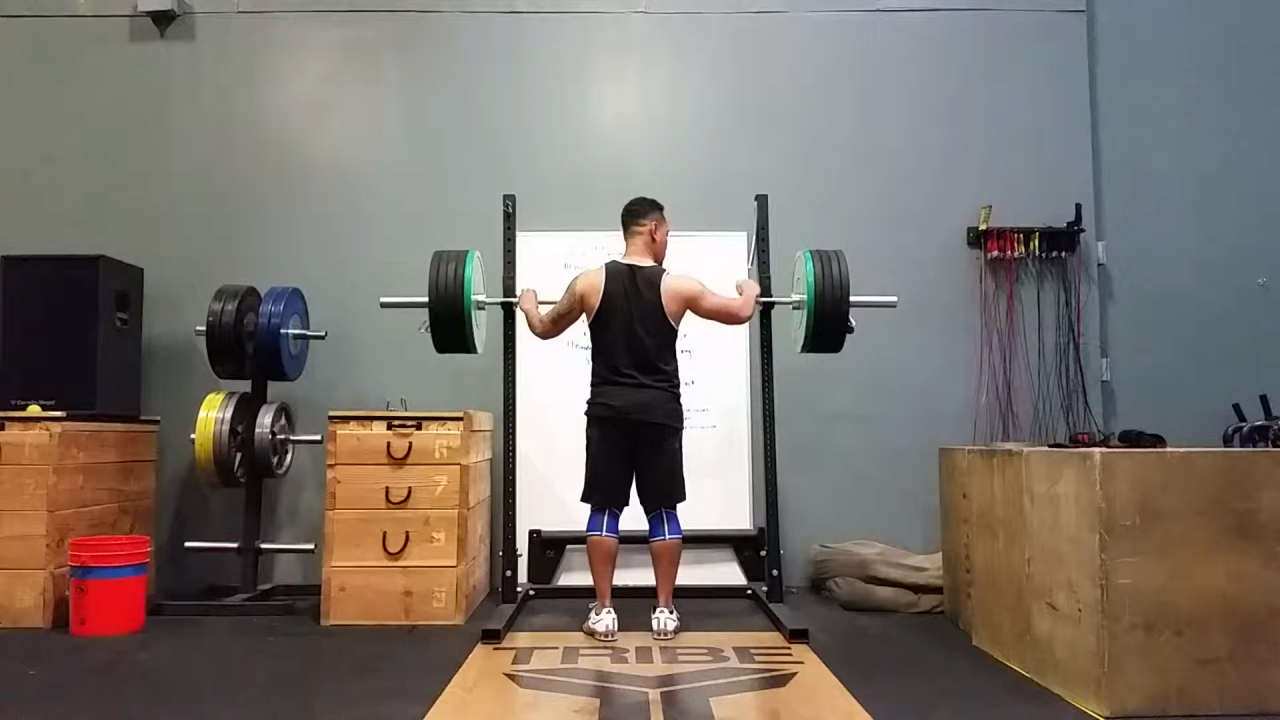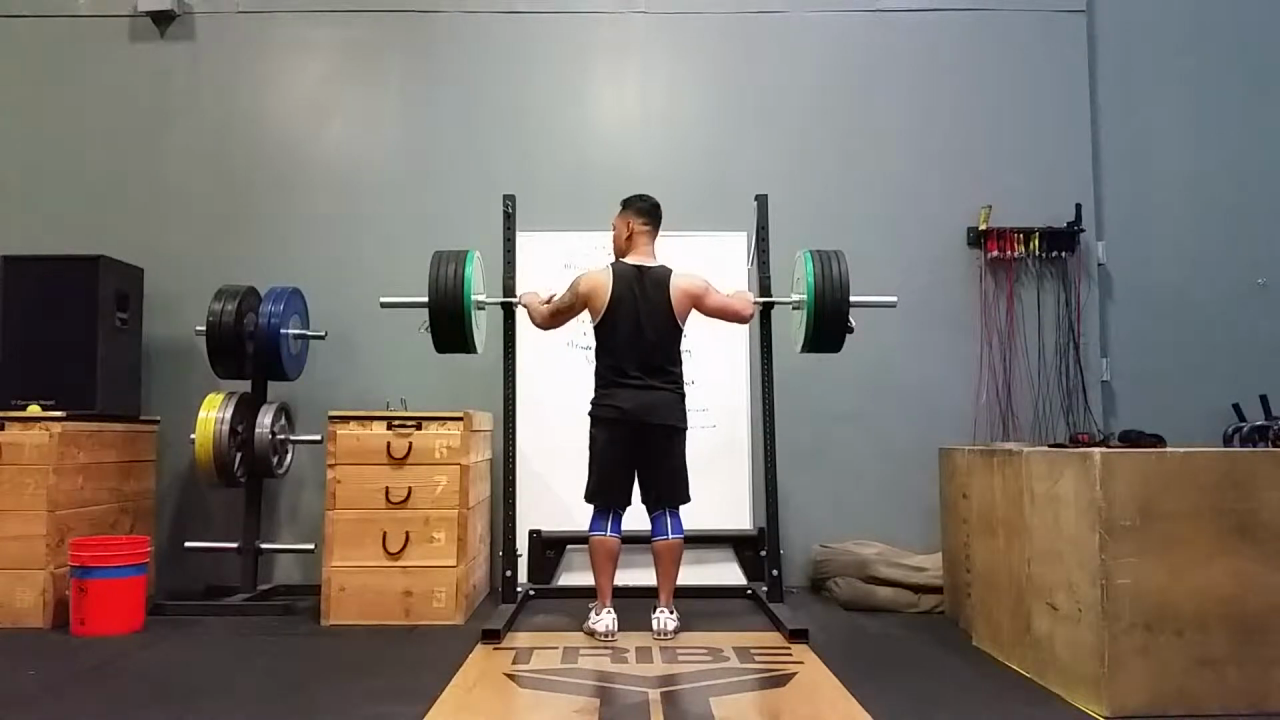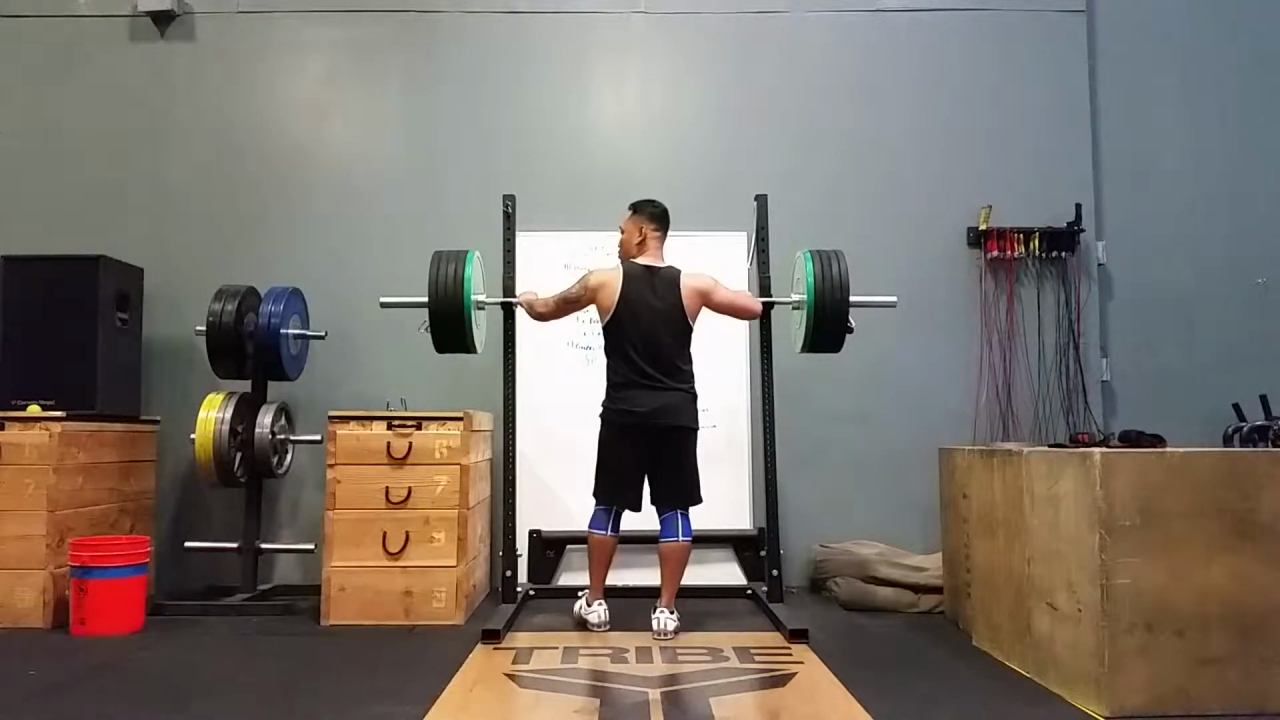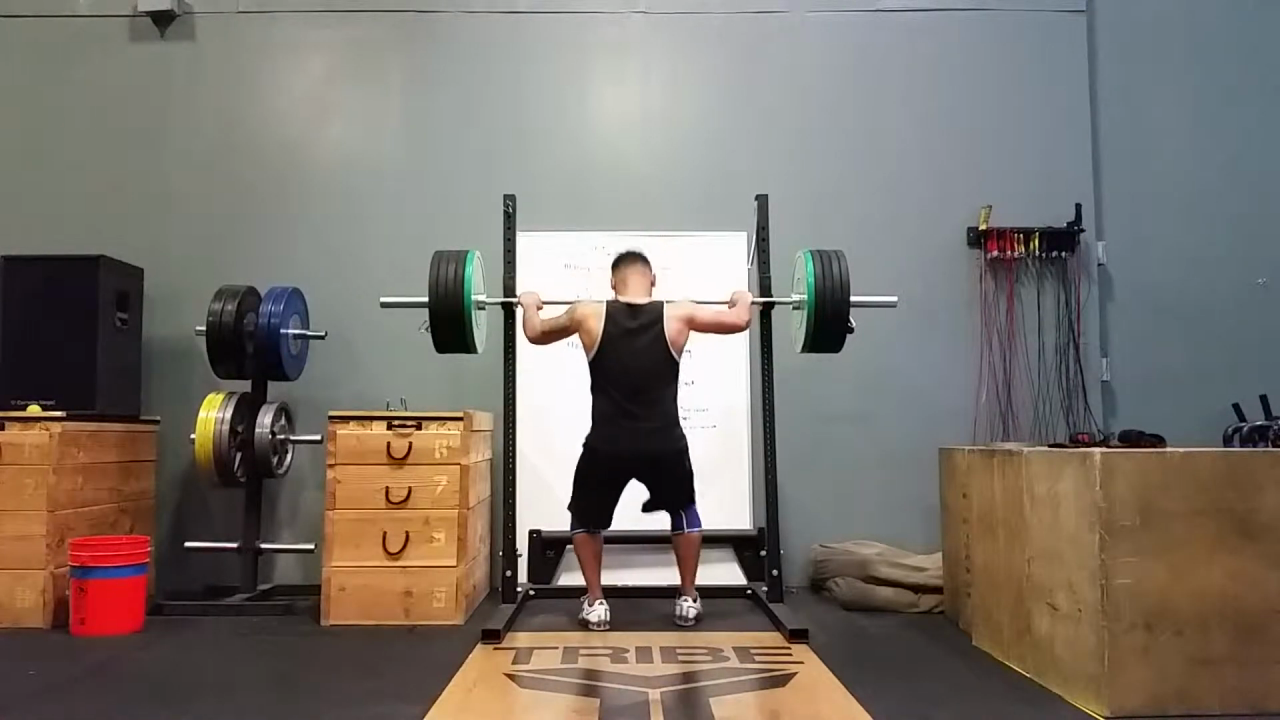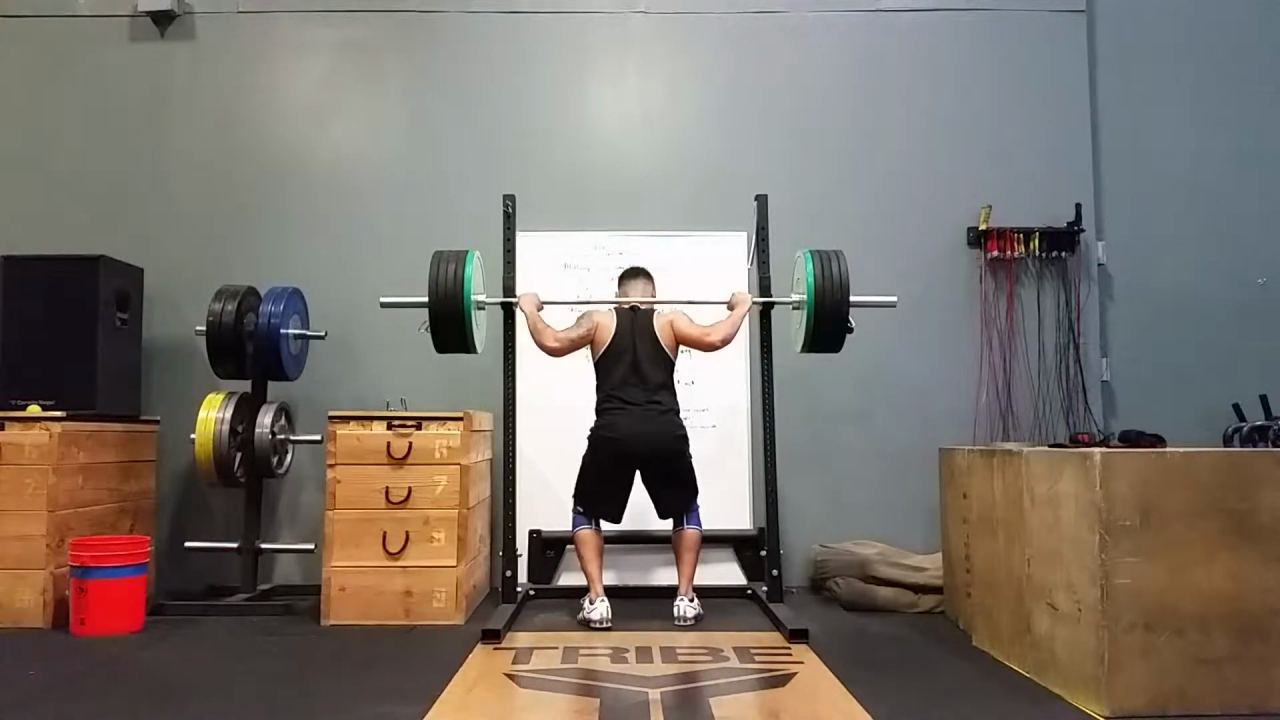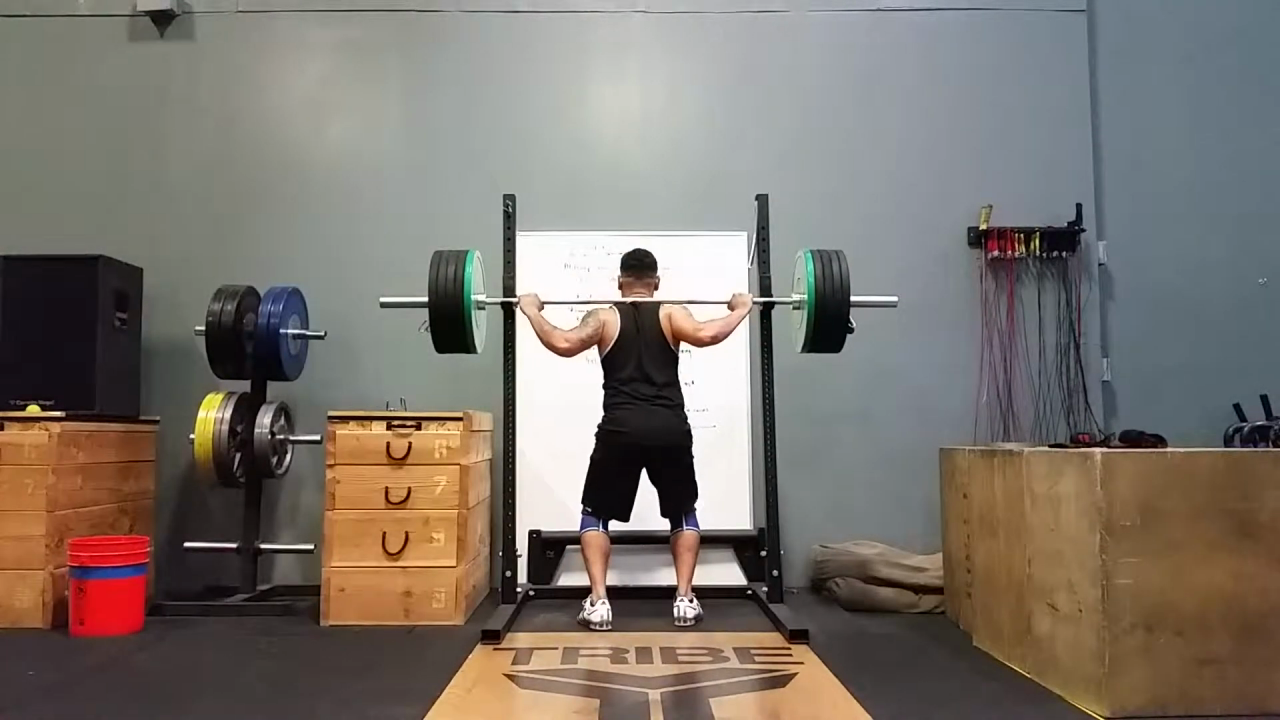
dt=0.7s
person 1, frame 1
left shoulder: (589, 282)
right shoulder: (677, 286)
left elbow: (544, 329)
right elbow: (740, 313)
left wrist: (527, 304)
right wrist: (751, 291)
left hip: (608, 411)
right hip: (660, 411)
left knee: (604, 510)
right knee: (663, 511)
left ankle: (603, 611)
right ankle: (664, 611)
person 1, frame 2
left shoulder: (595, 283)
right shoulder: (684, 285)
left elbow: (544, 320)
right elbow: (744, 312)
left wrist: (531, 302)
right wrist: (747, 297)
left hip: (613, 412)
right hip: (665, 412)
left knee: (607, 510)
right knee: (665, 510)
left ankle: (603, 612)
right ankle: (665, 611)
person 1, frame 3
left shoulder: (604, 281)
right shoulder: (693, 285)
left elbow: (546, 310)
right elbow: (753, 309)
left wrist: (526, 301)
right wrist: (748, 296)
left hip: (624, 414)
right hip: (677, 414)
left knee: (608, 507)
right knee: (674, 511)
left ankle: (595, 602)
right ankle: (666, 610)
person 1, frame 4
left shoulder: (589, 315)
right shoulder: (677, 316)
left elbow: (535, 333)
right elbow: (738, 321)
left wrist: (529, 303)
right wrist: (742, 300)
left hip: (607, 443)
right hip: (664, 443)
left knee: (585, 518)
right knee: (683, 512)
left ankle: (595, 603)
right ankle: (687, 599)
person 1, frame 5
left shoulder: (599, 320)
right shoulder: (669, 320)
left elbow: (552, 344)
right elbow: (714, 339)
left wrist: (529, 310)
right wrist: (741, 308)
left hip: (612, 434)
right hip: (665, 433)
left knee: (586, 513)
right knee: (686, 511)
left ankle: (596, 600)
right ankle: (686, 599)
person 1, frame 6
left shoulder: (604, 318)
right shoulder: (671, 314)
left elbow: (563, 344)
right elbow: (707, 335)
left wrist: (531, 311)
right wrist: (741, 310)
left hip: (619, 430)
right hip: (670, 429)
left knee: (595, 514)
right knee: (682, 513)
left ankle: (598, 602)
right ankle: (685, 599)
